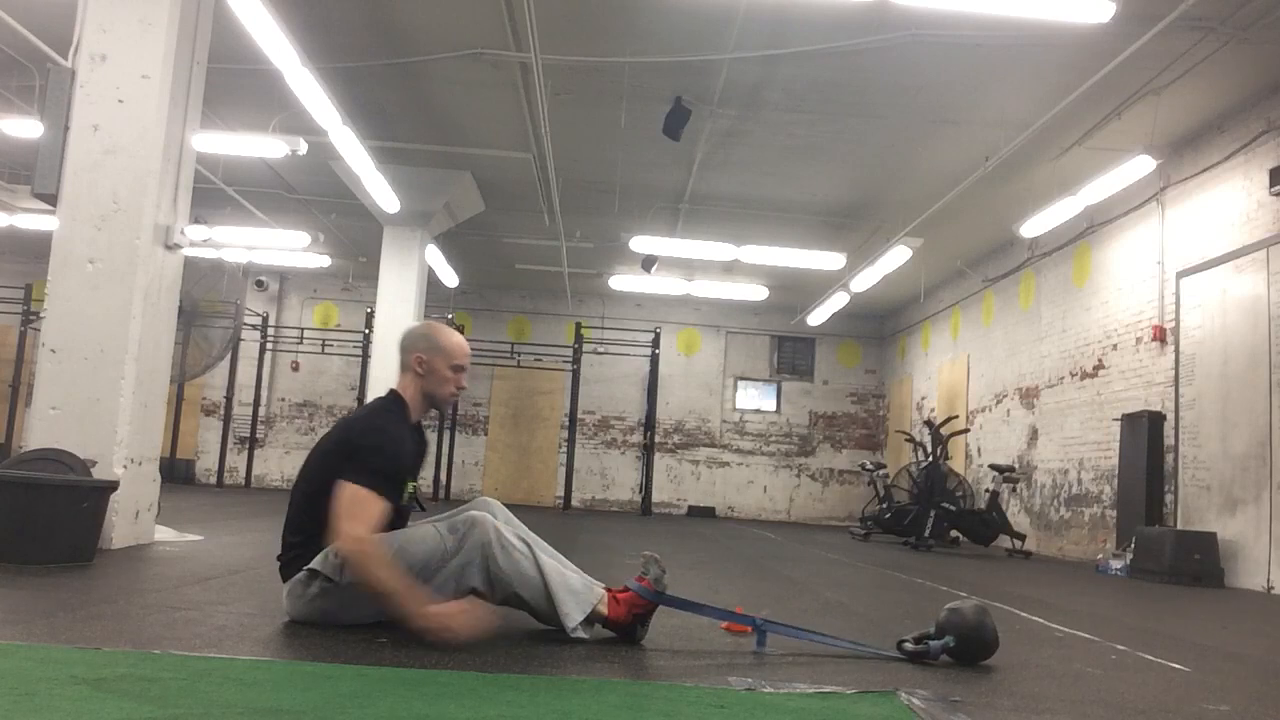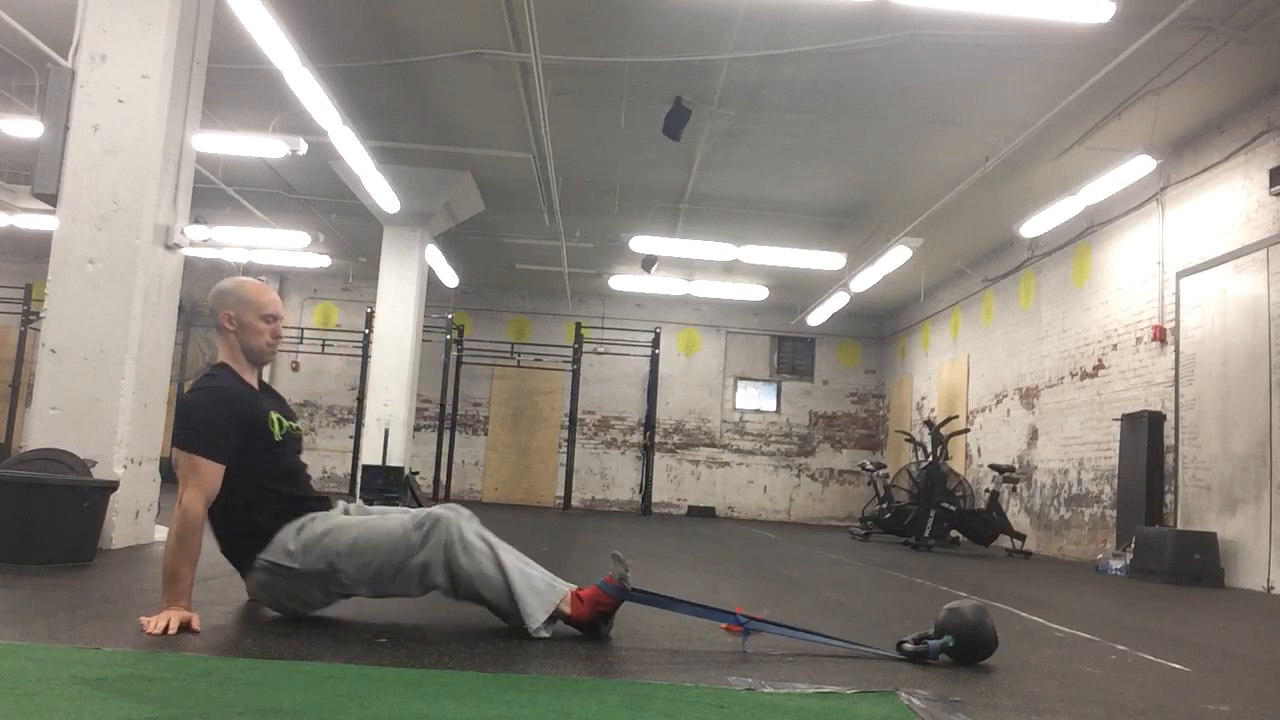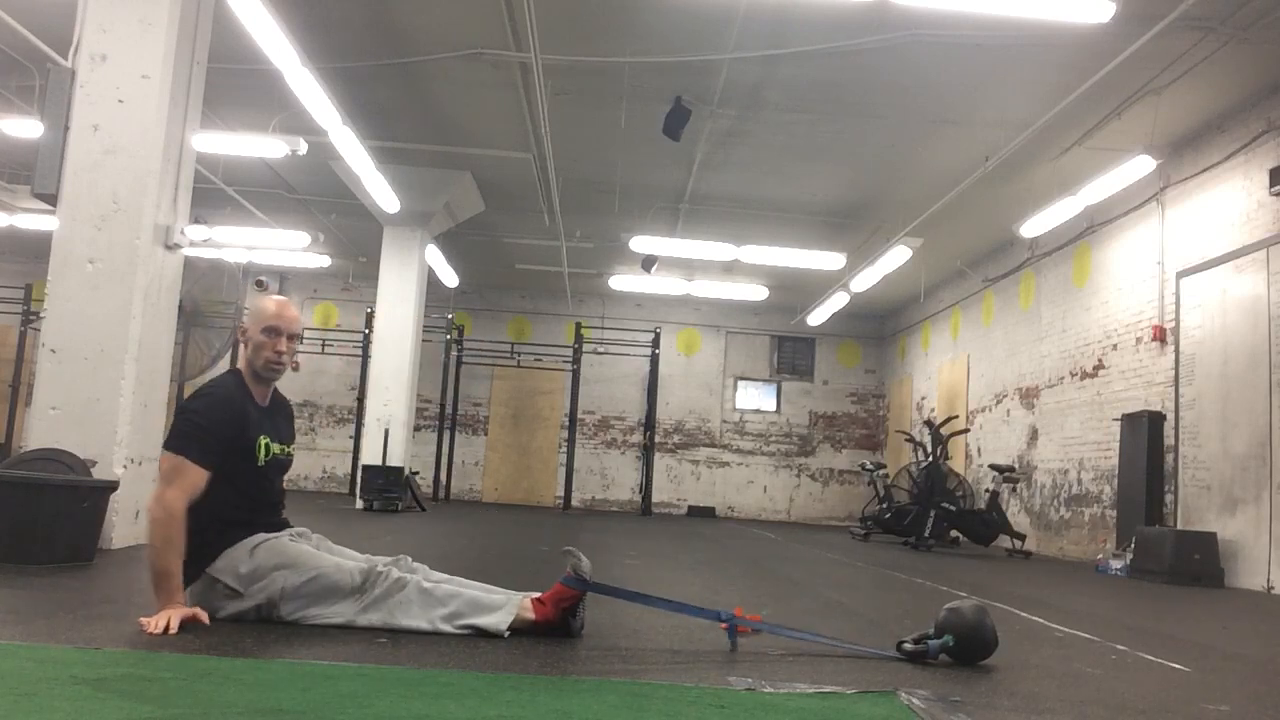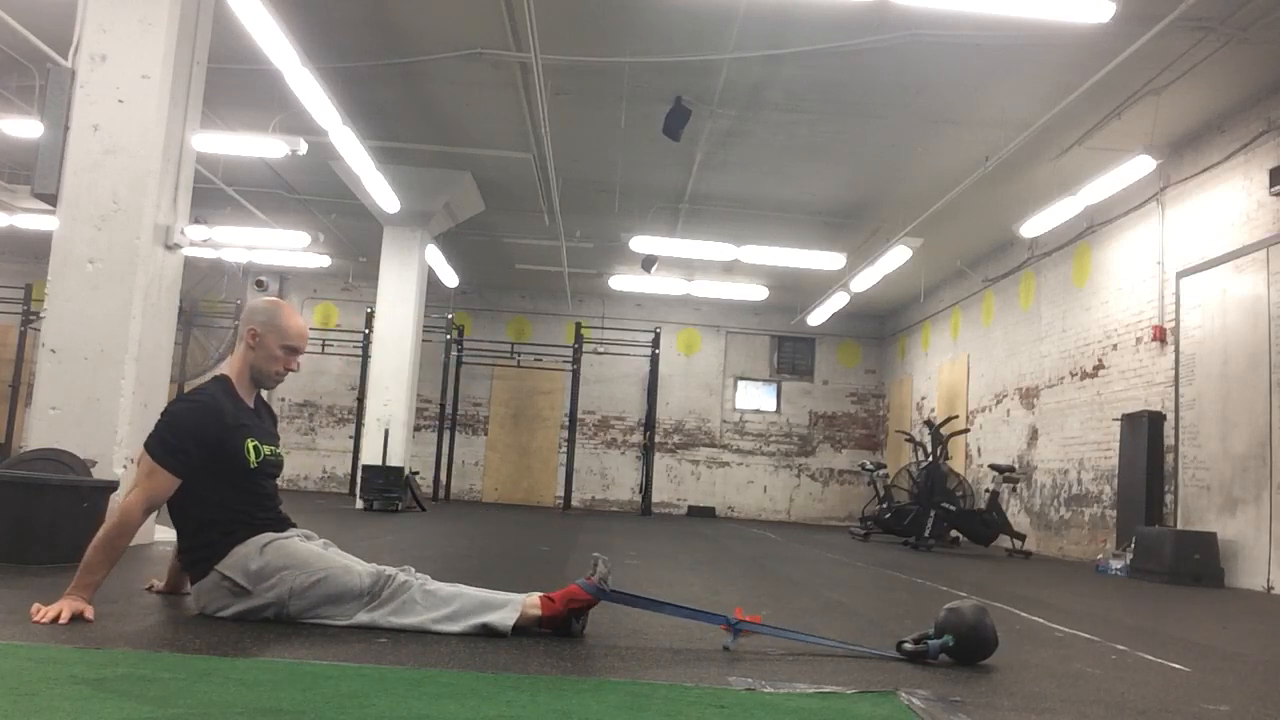
dt=1s
person 1, frame 1
left shoulder: (405, 428)
right shoulder: (381, 434)
right elbow: (352, 541)
right wrist: (423, 612)
left hip: (346, 574)
right hip: (320, 579)
left knee: (484, 512)
right knee: (476, 531)
left ankle: (596, 601)
right ankle: (609, 609)
person 1, frame 2
left shoulder: (262, 394)
right shoulder: (212, 398)
right elbow: (192, 502)
left wrist: (260, 577)
right wrist: (176, 602)
left hip: (321, 521)
right hip: (286, 549)
left knee: (445, 525)
right knee: (445, 529)
left ankle: (559, 601)
right ankle: (571, 606)
person 1, frame 3
left shoulder: (280, 408)
right shoulder: (214, 406)
right elbow: (168, 503)
right wrist: (171, 598)
left hip: (276, 541)
right hip: (226, 567)
left knee: (397, 571)
right knee: (373, 587)
left ankle: (533, 608)
right ankle: (536, 613)
person 1, frame 4
left shoulder: (260, 413)
right shoulder: (199, 412)
right elbow: (138, 504)
left wrist: (175, 579)
right wrist: (78, 592)
left hip: (284, 543)
right hip: (238, 566)
left knee: (392, 583)
right knee: (386, 592)
left ankle: (540, 606)
right ankle: (542, 608)
